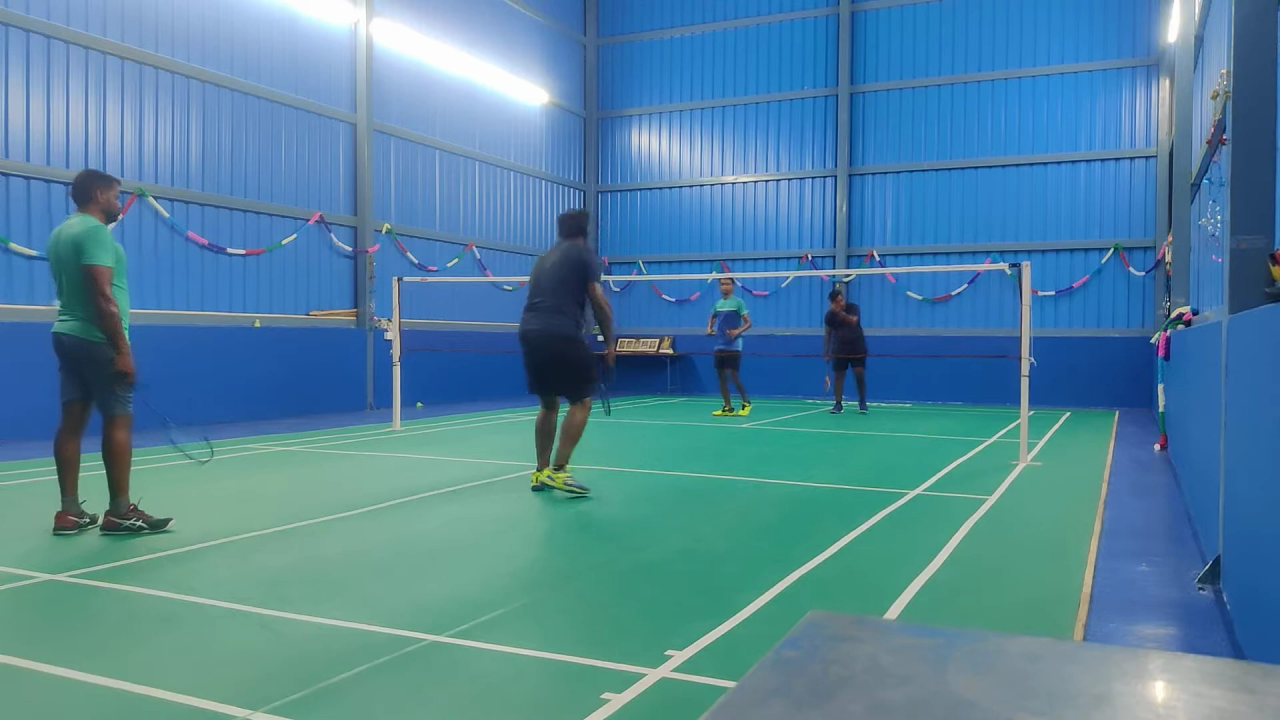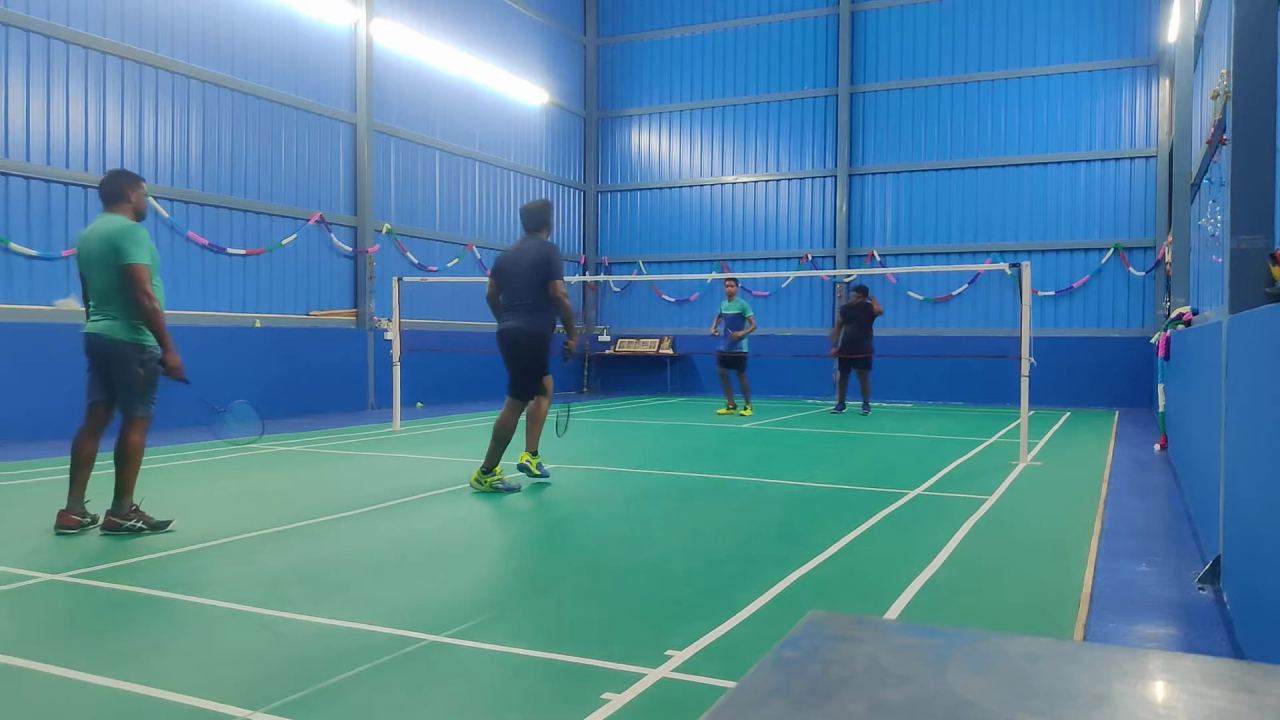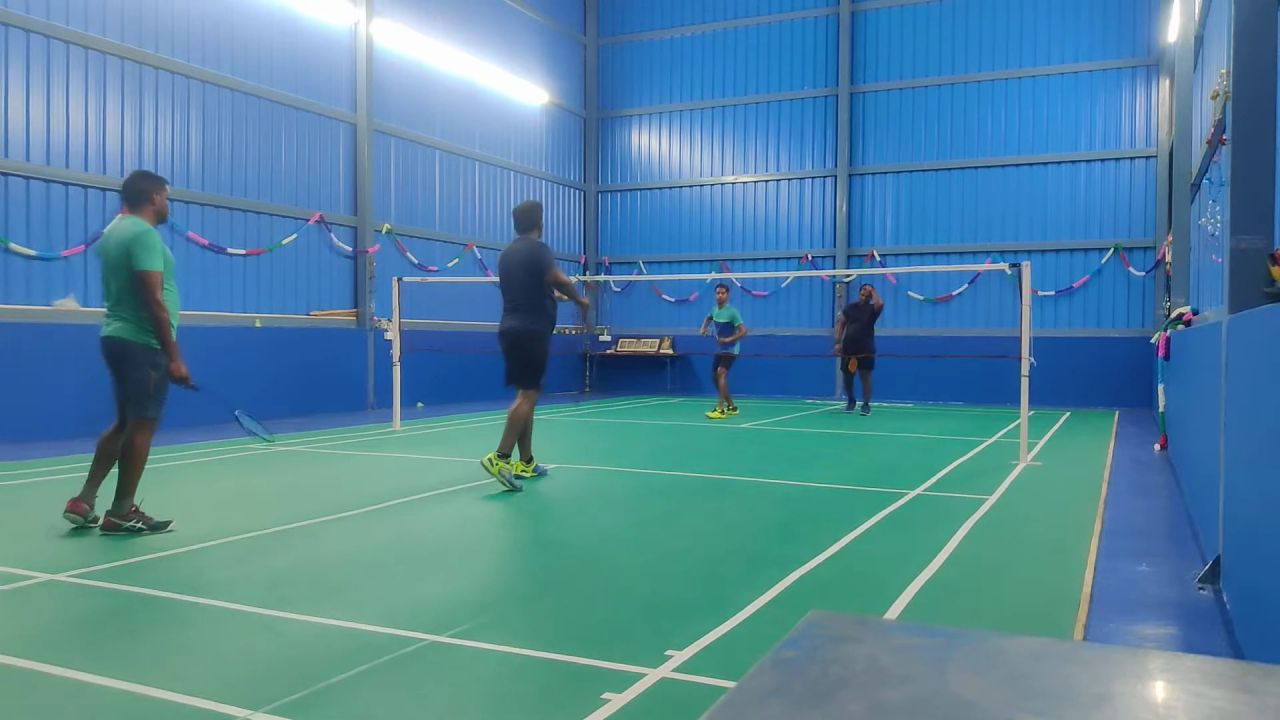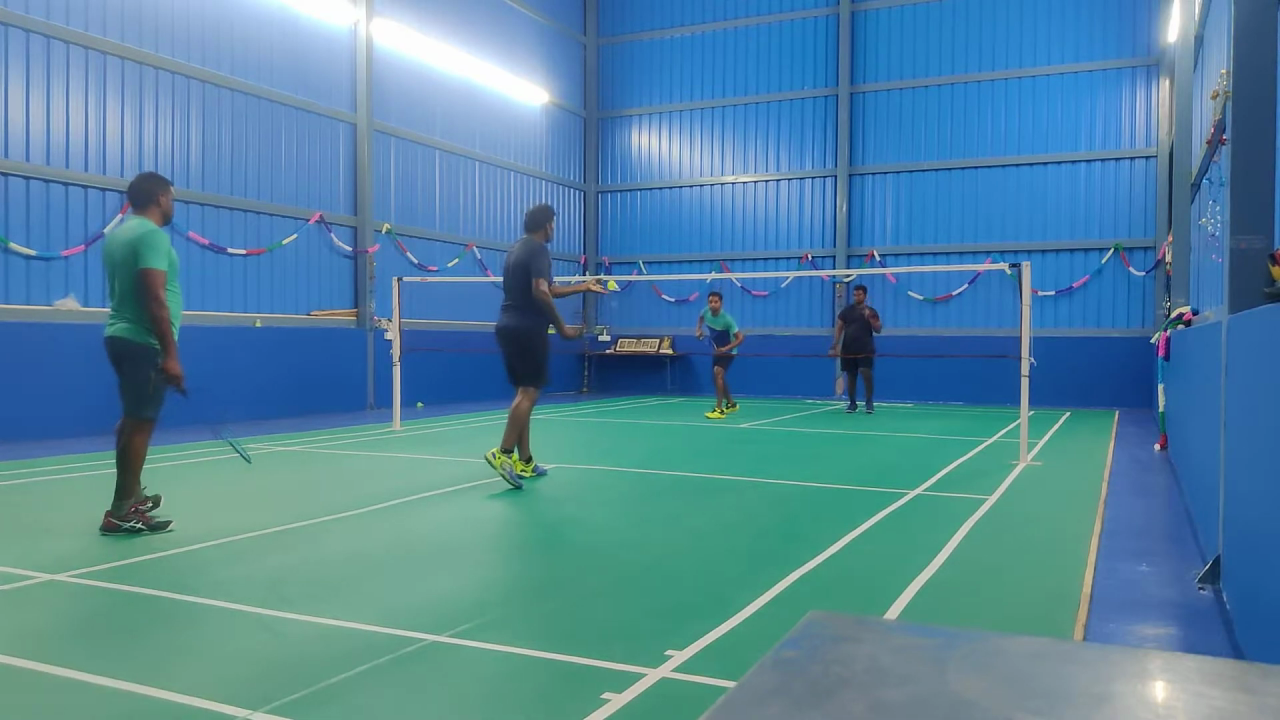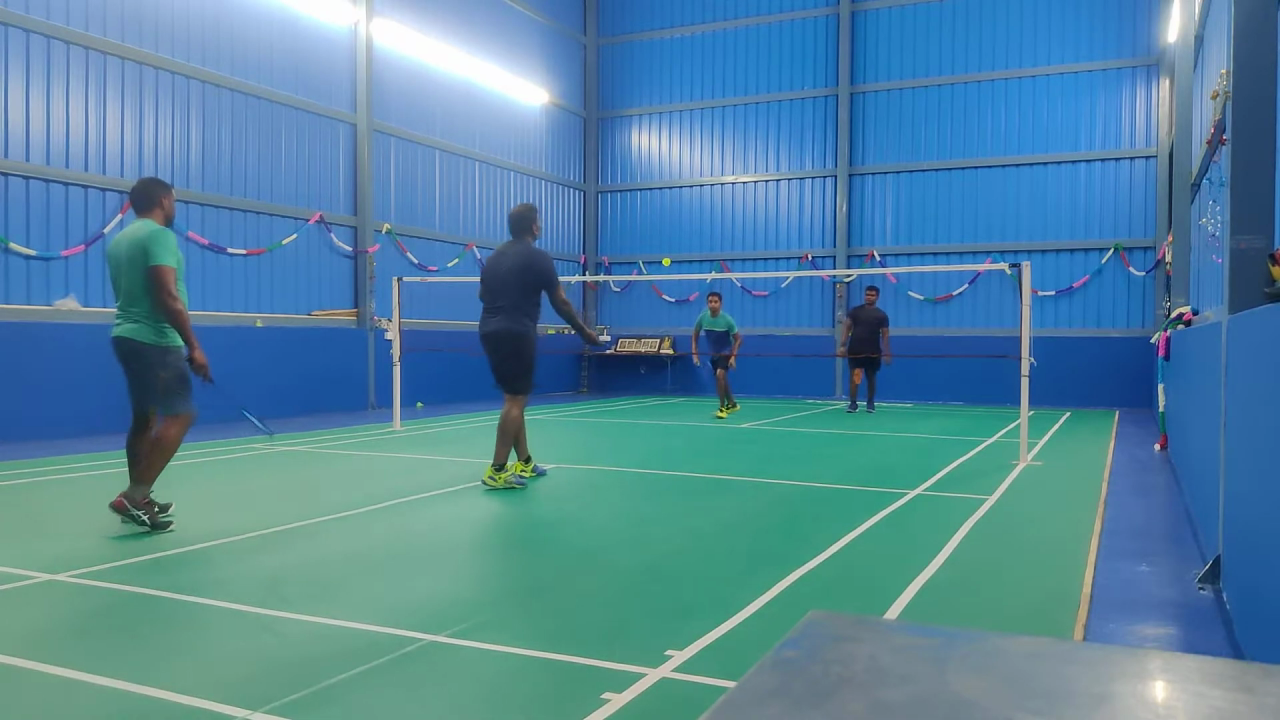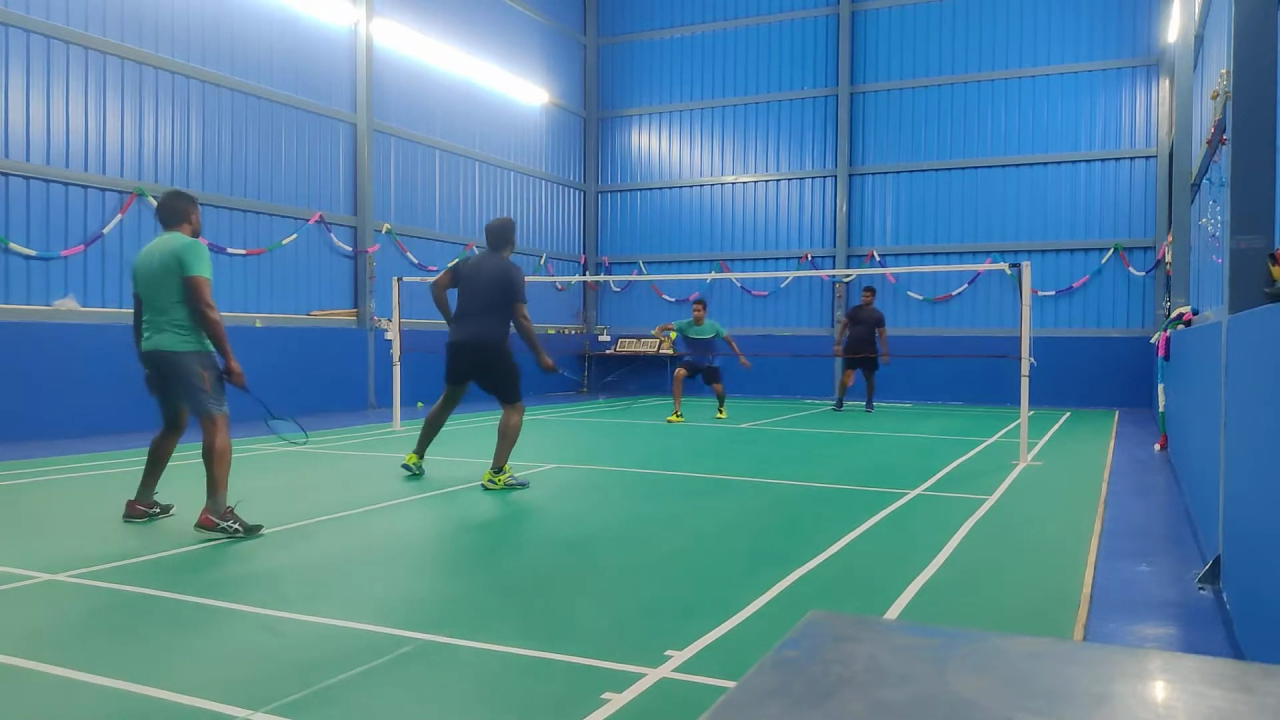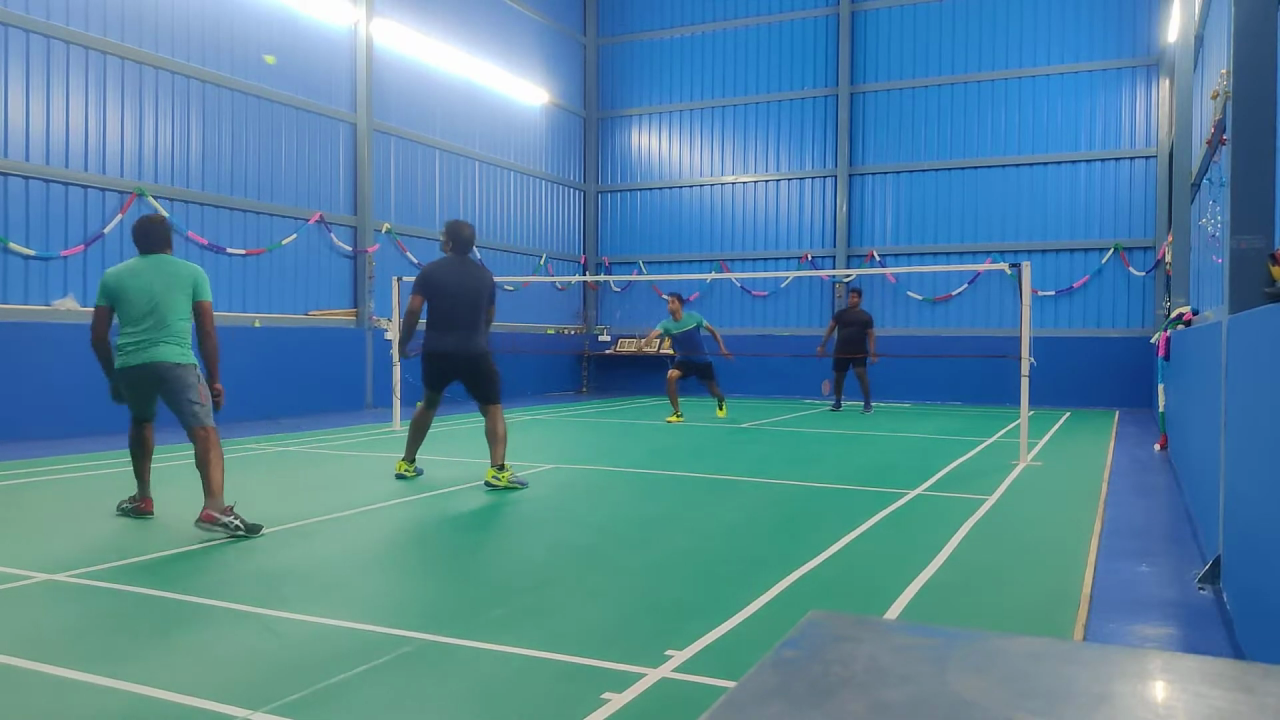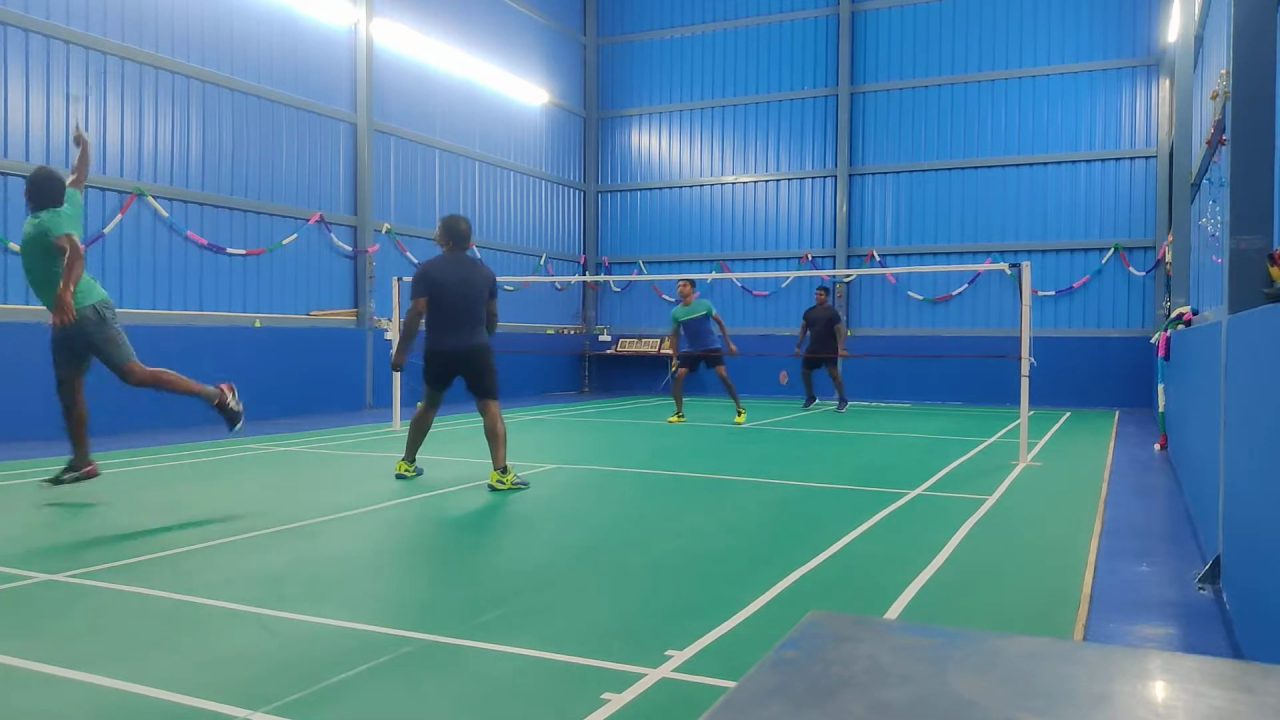
dt=0.5s
person 1, frame 1
left shoulder: (61, 232)
right shoulder: (94, 231)
right elbow: (102, 296)
right wrist: (122, 349)
left hip: (68, 336)
right hip: (97, 342)
left knee: (72, 422)
right knee: (118, 422)
left ankle: (69, 511)
right ankle: (120, 511)
person 1, frame 2
left shoulder: (88, 234)
right shoulder: (130, 231)
right elbow: (143, 295)
right wrist: (168, 347)
left hip: (99, 336)
right hip: (131, 341)
left knee: (94, 421)
right knee: (135, 423)
left ankle: (74, 510)
right ankle: (121, 512)
person 1, frame 3
left shoulder: (113, 233)
right shoulder: (145, 235)
right elbow: (154, 302)
right wrist: (174, 355)
left hip: (117, 337)
right hip: (143, 344)
left knee: (124, 422)
right knee: (142, 425)
left ankle: (83, 500)
right ankle: (121, 513)
person 1, frame 4
left shoulder: (118, 234)
right shoulder: (152, 235)
right elbow: (155, 300)
right wrist: (171, 355)
left hip: (121, 336)
right hip: (145, 342)
left knee: (131, 422)
right knee: (141, 425)
left ankle: (132, 496)
right ankle: (121, 513)
person 1, frame 5
left shoulder: (119, 239)
right shoulder: (159, 235)
right elbow: (168, 296)
right wrist: (194, 346)
left hip: (129, 336)
right hip: (156, 341)
left knee: (144, 418)
right knee: (178, 416)
left ankle: (140, 498)
right ankle: (133, 496)
person 1, frame 6
left shoulder: (143, 255)
right shoulder: (192, 247)
left elbow: (138, 318)
right elbow: (204, 307)
left wrist: (148, 364)
right wrist: (230, 358)
left hip: (153, 350)
right hip: (187, 350)
left knee: (173, 424)
right knee: (216, 422)
left ankle: (142, 501)
right ankle: (216, 512)
person 1, frame 7
left shoulder: (113, 275)
right shoulder: (193, 273)
left elbow: (98, 335)
right elbow: (206, 331)
left wrist: (113, 378)
right wrist: (213, 379)
left hip: (129, 365)
right hip: (175, 362)
left knee: (142, 422)
right knee: (206, 434)
left ankle: (141, 499)
right ankle: (215, 509)
person 1, frame 8
left shoulder: (48, 220)
right shoulder: (61, 208)
left elbow: (76, 255)
right elbow: (78, 177)
left wrist: (65, 290)
right wrist: (83, 144)
left hip: (86, 312)
right hip: (72, 314)
left knee: (134, 374)
right knee: (68, 387)
left ankle: (217, 395)
right ankle: (82, 462)
person 2, frame 1
left shoulder: (544, 258)
right shoulder: (585, 255)
right elbow: (599, 301)
right wrist: (610, 343)
left hip: (530, 332)
right hip: (561, 335)
left knee: (549, 404)
right knee: (581, 402)
left ankle: (543, 472)
right ankle: (558, 470)
person 2, frame 2
left shoulder: (506, 255)
right shoulder: (549, 251)
left elbow: (491, 296)
right elbow: (559, 295)
right wrist: (571, 334)
left hip: (509, 331)
right hip: (533, 334)
left knee: (545, 386)
right knee: (516, 402)
left ankle: (531, 457)
right ankle: (486, 473)
person 2, frame 3
left shoulder: (507, 254)
right shoulder: (538, 249)
right elbow: (557, 279)
left wrist: (553, 296)
right wrist: (579, 299)
left hip: (512, 329)
right hip: (532, 331)
left knee: (527, 394)
right knee: (527, 395)
left ankle: (525, 462)
right ankle: (500, 457)
person 2, frame 4
left shoulder: (518, 250)
right shoulder: (538, 250)
right elbow: (540, 293)
left wrist: (581, 287)
right wrist: (561, 327)
left hip: (510, 327)
right hip: (527, 329)
left knee: (524, 393)
right knee: (528, 393)
left ankle: (525, 461)
right ankle: (503, 453)
person 2, frame 5
left shoulder: (494, 256)
right shoulder: (537, 257)
left elbow: (483, 295)
right elbow: (560, 302)
right wrist: (583, 331)
left hip: (490, 331)
right hip: (515, 334)
left knee: (514, 398)
right knee: (515, 400)
left ankle: (524, 463)
right ankle: (497, 470)
person 2, frame 6
left shoulder: (469, 263)
right shoulder: (512, 271)
left elbow: (436, 287)
right elbow: (521, 320)
left wrist: (452, 321)
right wrist: (541, 355)
left hip: (459, 343)
right hip: (490, 346)
left knee: (448, 401)
right knee: (514, 408)
left ankle: (415, 456)
right ankle: (497, 473)
person 2, frame 7
left shoulder: (430, 271)
right shoulder: (485, 275)
left elbow: (412, 310)
left wrist: (403, 343)
left hip: (436, 352)
right hip: (474, 353)
left knee: (428, 405)
right knee: (493, 411)
left ankle: (406, 463)
right ankle: (498, 470)
person 2, frame 8
left shoulder: (427, 270)
right shoulder: (484, 272)
left elbow: (415, 314)
right elbow: (492, 315)
left wrist: (401, 351)
right wrist: (486, 341)
left hip: (438, 350)
right hip: (476, 349)
left knee: (430, 404)
right knee: (490, 408)
left ankle: (407, 463)
right ankle: (501, 473)
